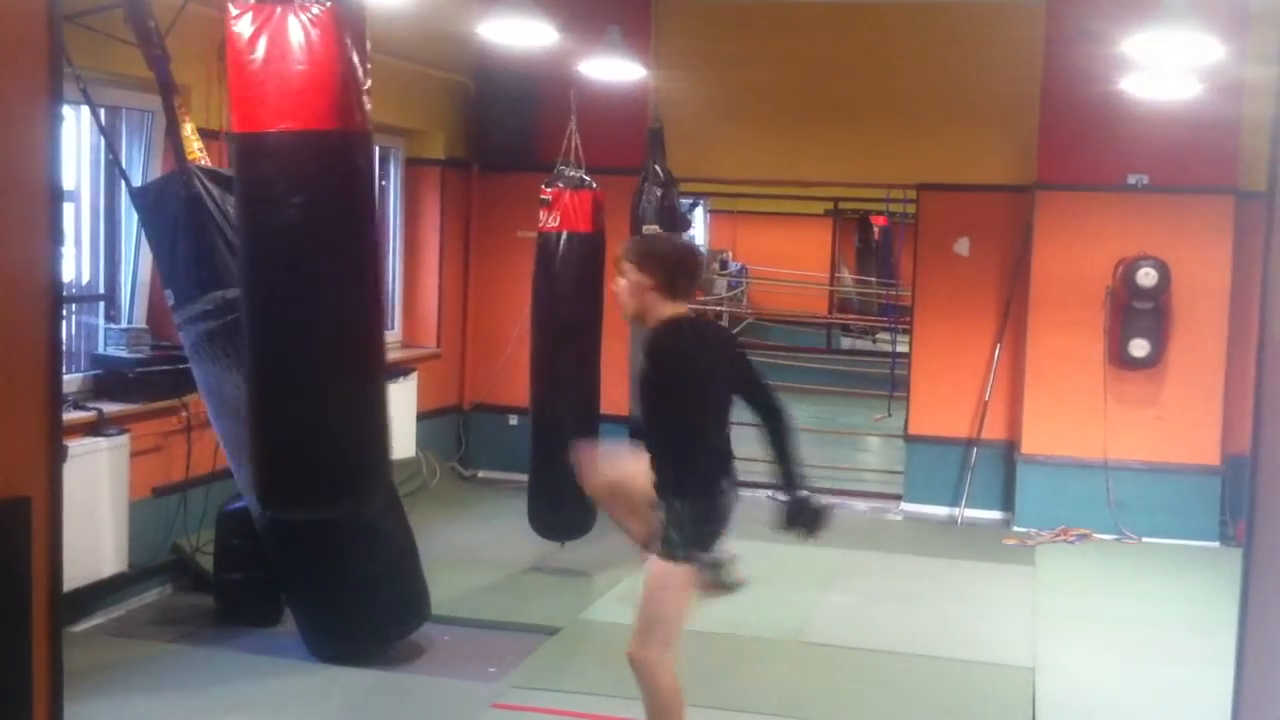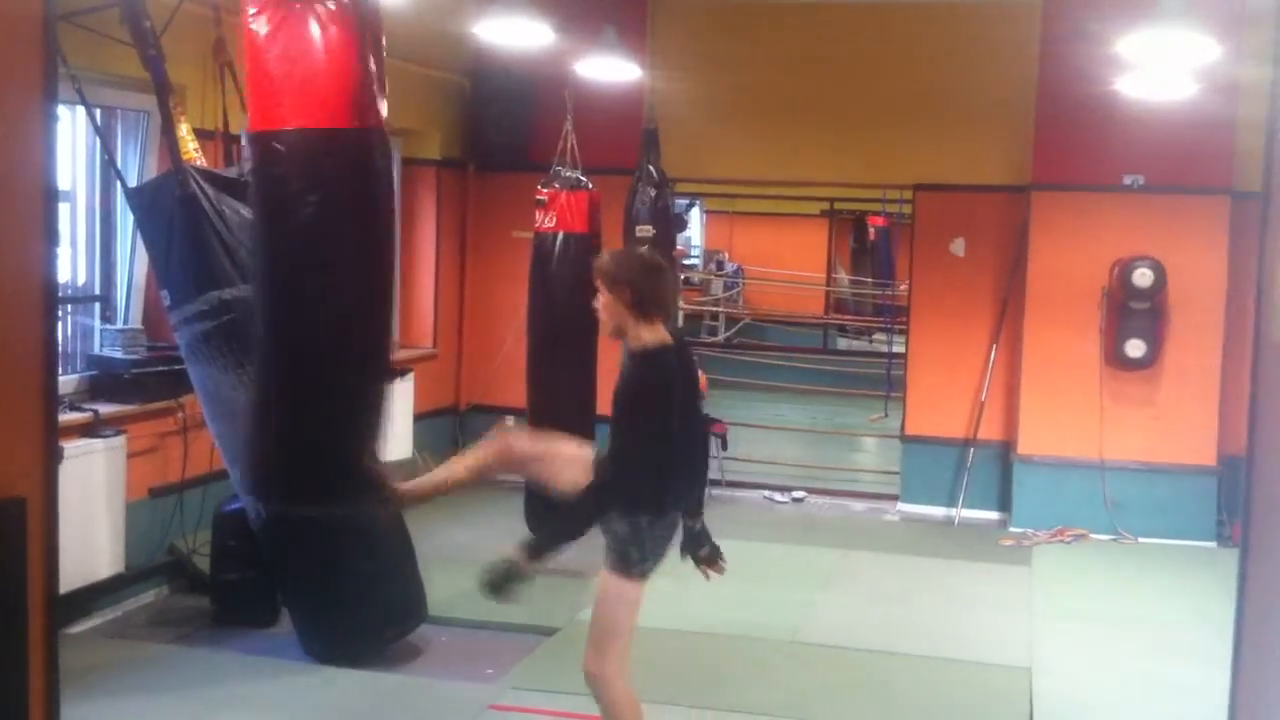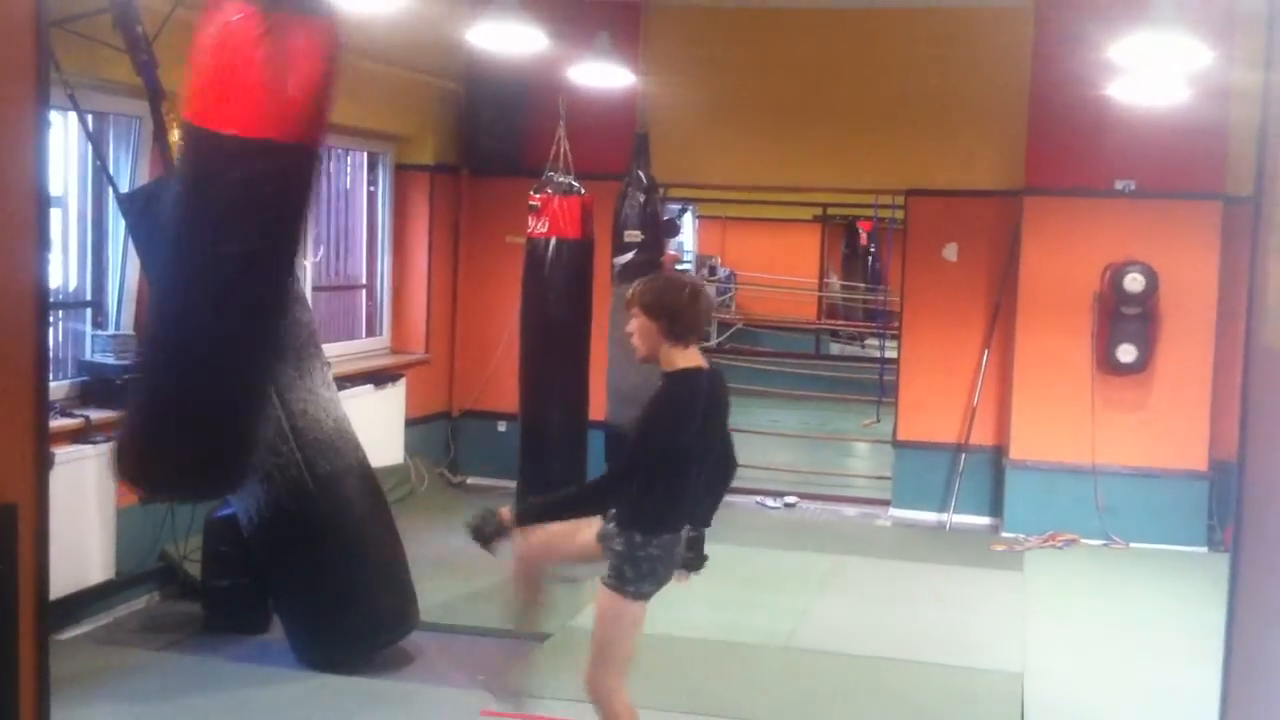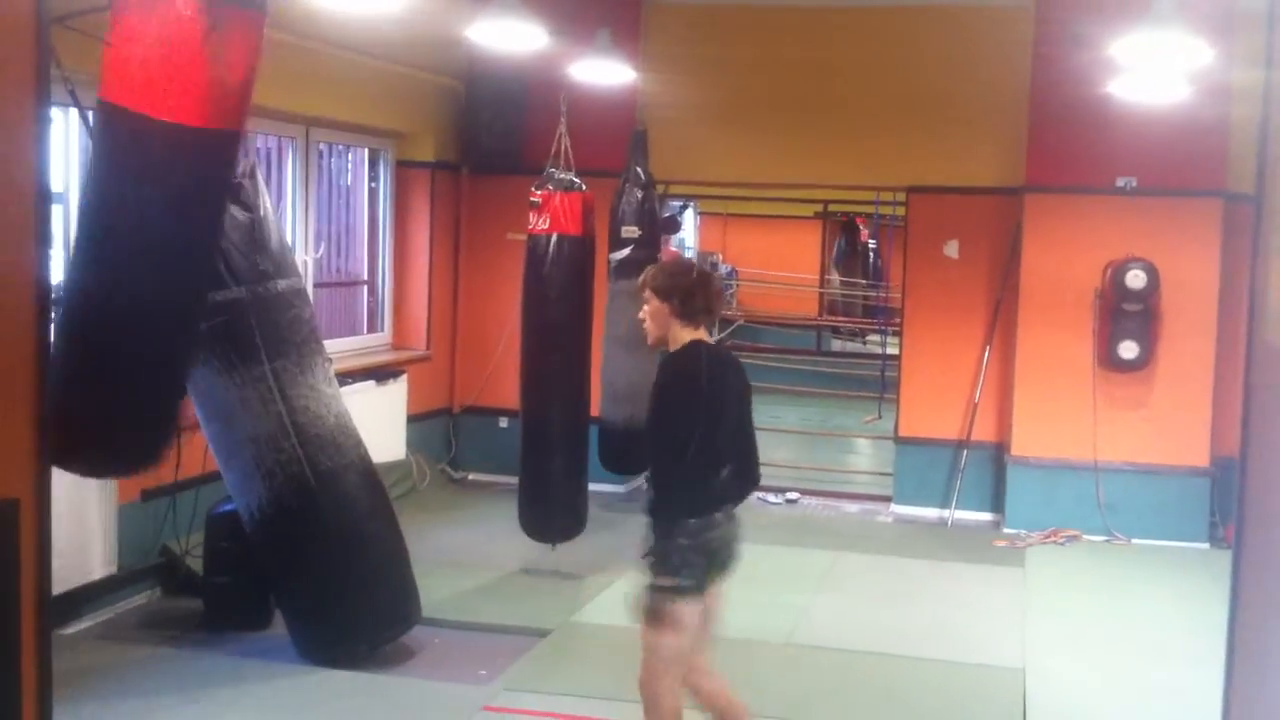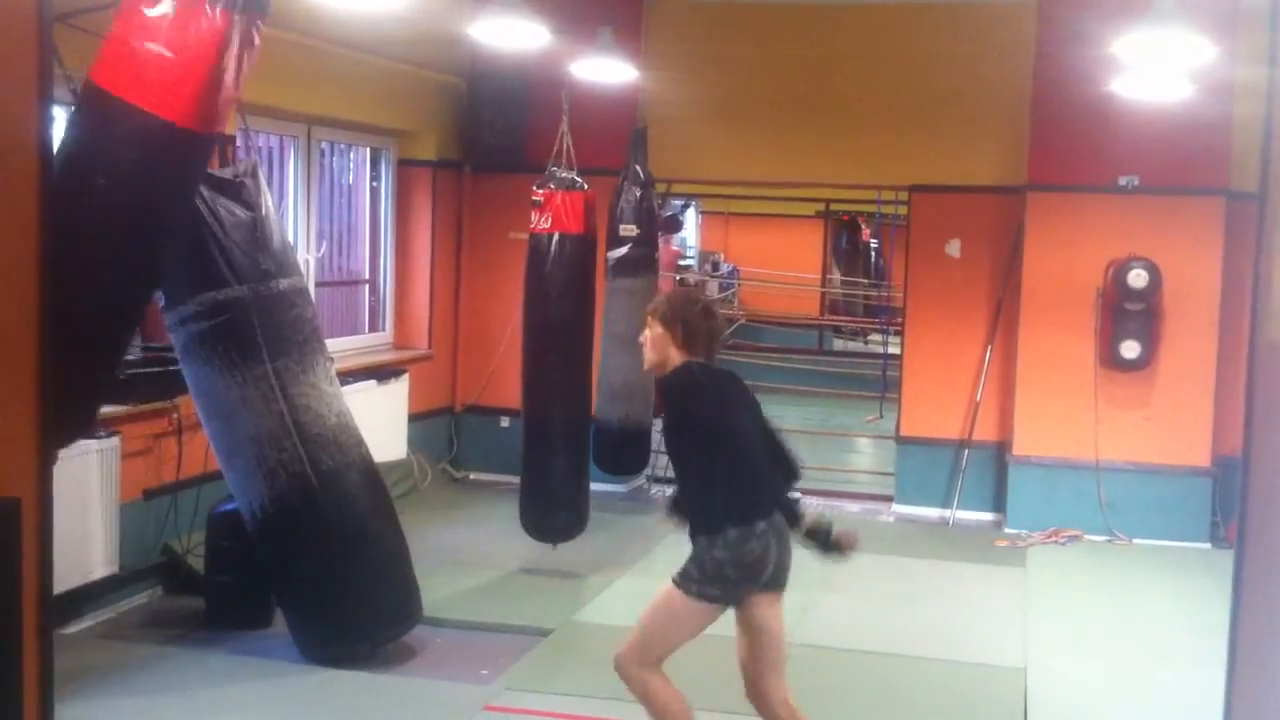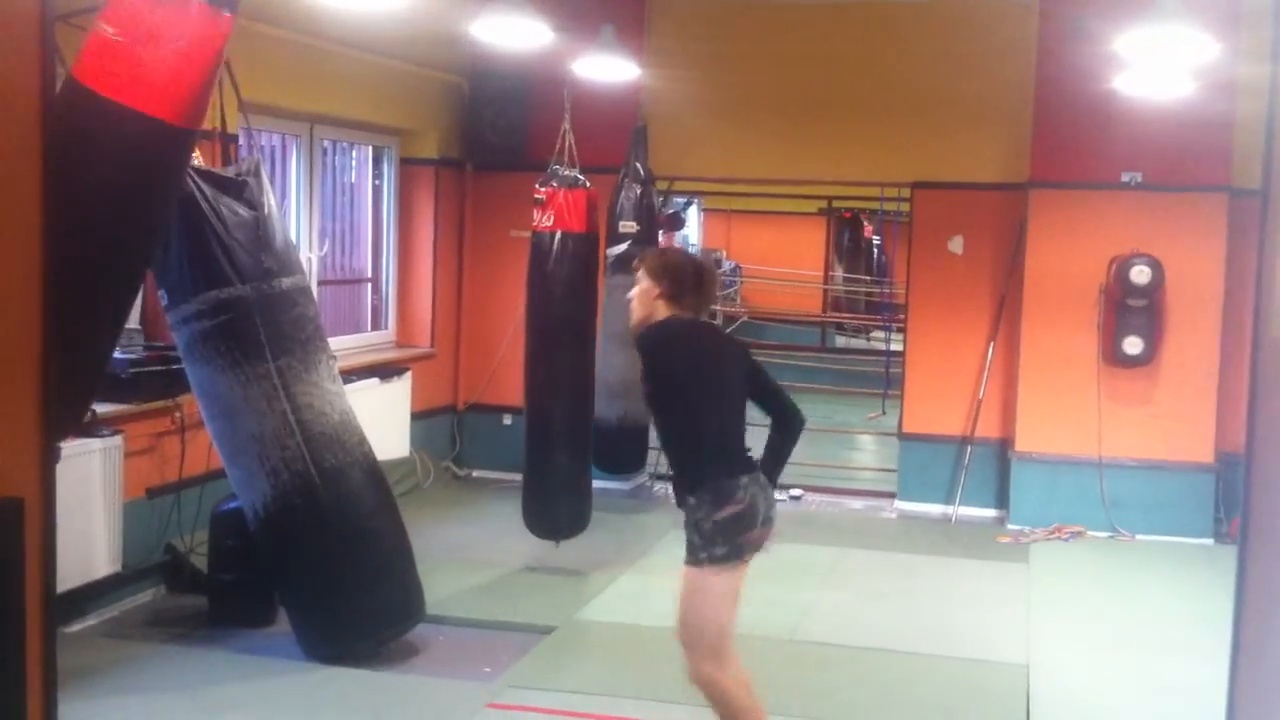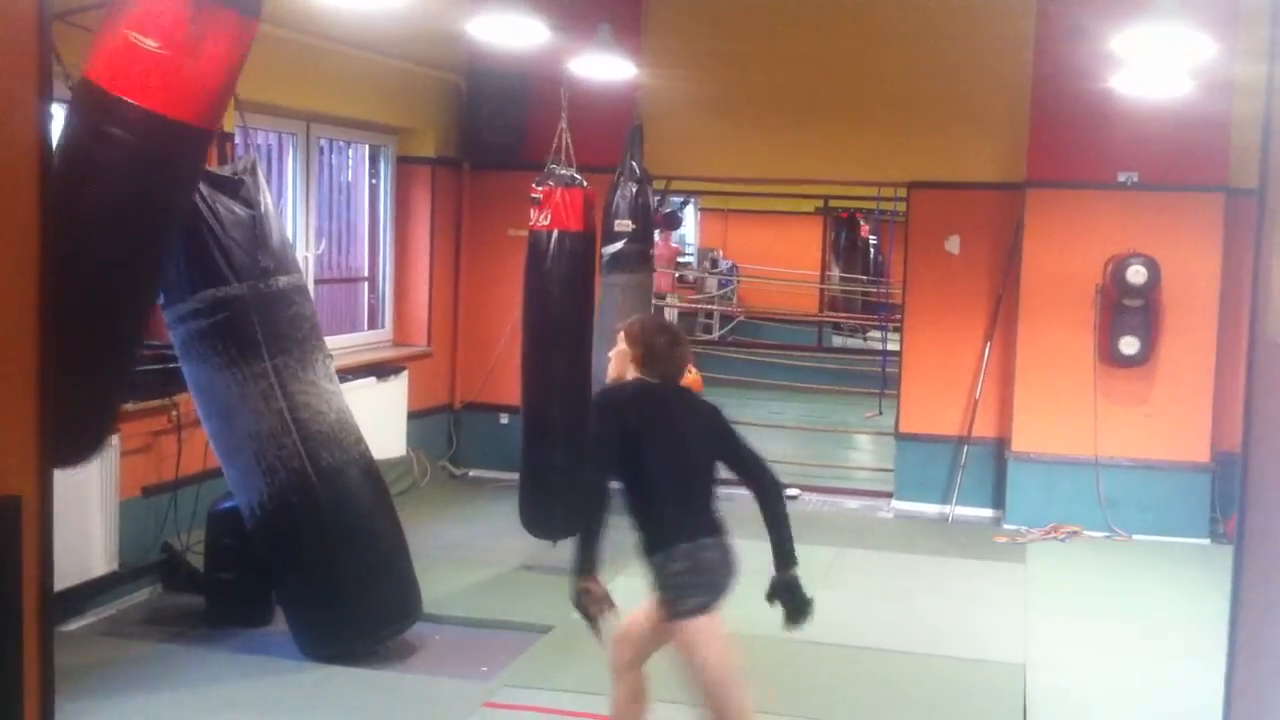
dt=0.2s
person 1, frame 1
left shoulder: (666, 348)
right shoulder: (706, 332)
left elbow: (683, 451)
right elbow: (768, 407)
right wrist: (792, 487)
left hip: (690, 503)
right hip: (709, 477)
left knee: (645, 654)
right knee: (594, 467)
right ankle: (692, 569)
person 1, frame 2
left shoulder: (646, 376)
right shoulder: (674, 358)
left elbow: (610, 485)
right elbow: (696, 445)
left wrist: (530, 556)
right wrist: (695, 525)
left hip: (641, 524)
right hip: (631, 495)
left knee: (604, 668)
right knee: (510, 442)
right ankle: (412, 489)
person 1, frame 3
left shoulder: (678, 400)
right shoulder: (709, 381)
left elbow: (614, 485)
right elbow: (722, 466)
left wrist: (512, 517)
right wrist: (694, 531)
left hip: (643, 545)
right hip: (655, 529)
left knee: (604, 684)
right knee: (530, 545)
person 1, frame 4
left shoulder: (680, 369)
right shoulder: (729, 367)
left elbow: (670, 473)
right elbow: (748, 469)
left wrist: (659, 570)
left hip: (688, 536)
right hip: (713, 527)
left knee: (659, 680)
right knee: (690, 668)
person 1, frame 5
left shoulder: (679, 387)
right shoulder: (726, 385)
left elbow: (745, 455)
right elbow: (783, 466)
left wrist: (801, 524)
left hip: (724, 550)
right hip: (765, 544)
left knee: (633, 663)
person 1, frame 6
left shoulder: (660, 340)
right shoulder: (723, 343)
left elbow: (703, 419)
right elbow: (790, 417)
left wrist: (728, 501)
left hip: (716, 506)
right hip: (748, 496)
left knee: (708, 665)
right knee: (694, 634)
person 1, frame 7
left shoulder: (612, 403)
right shoulder: (699, 409)
left elbow: (596, 488)
right elbow: (767, 484)
left wrist: (585, 573)
right wrist: (786, 570)
left hip: (681, 563)
right hip: (709, 555)
right knee: (625, 646)
